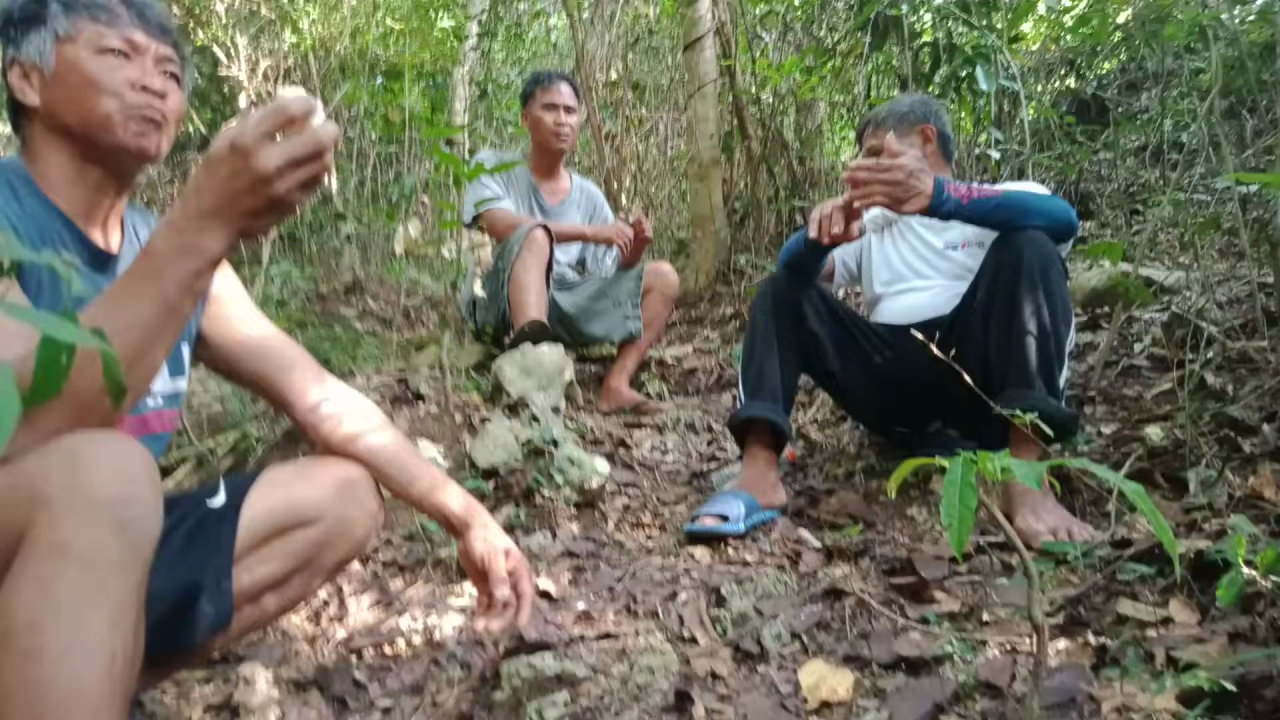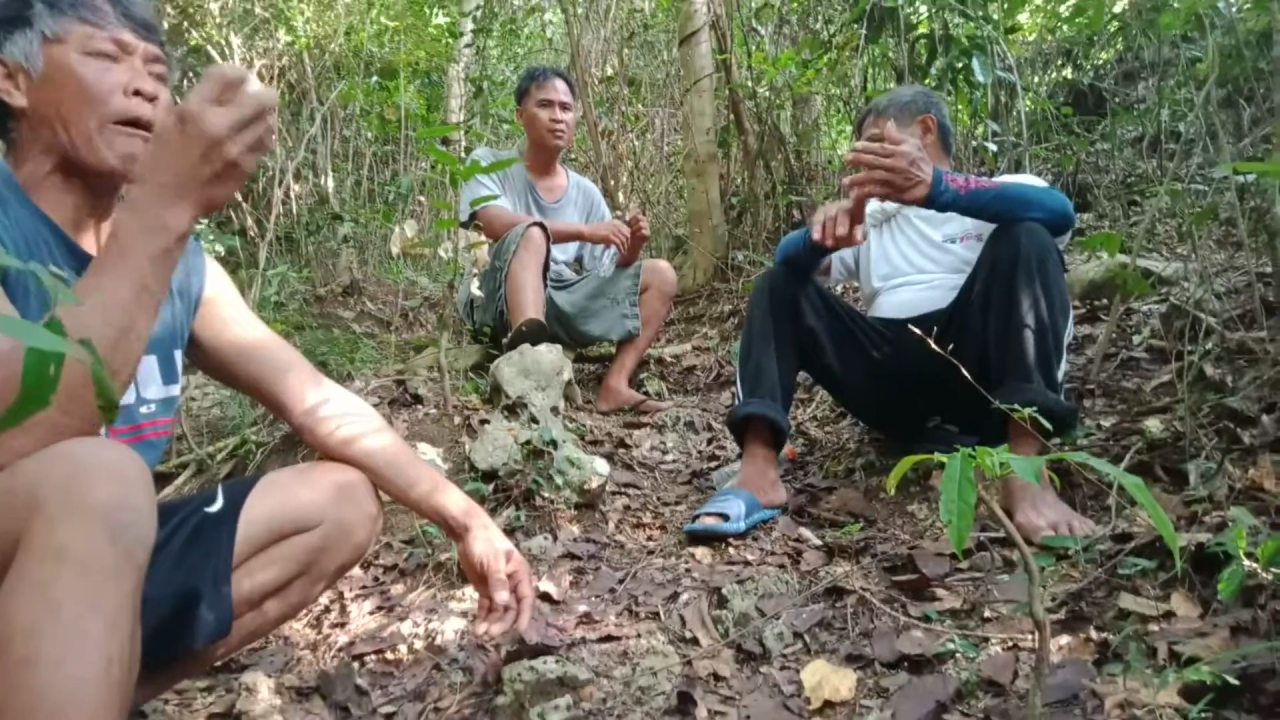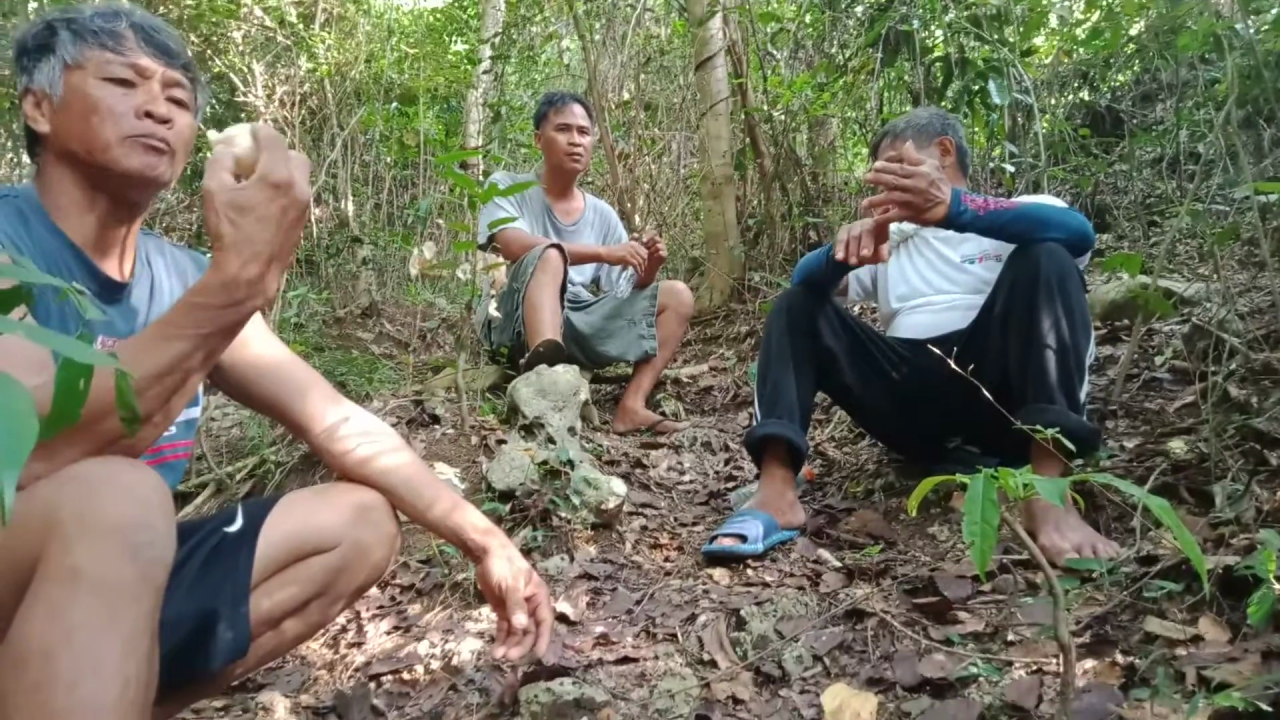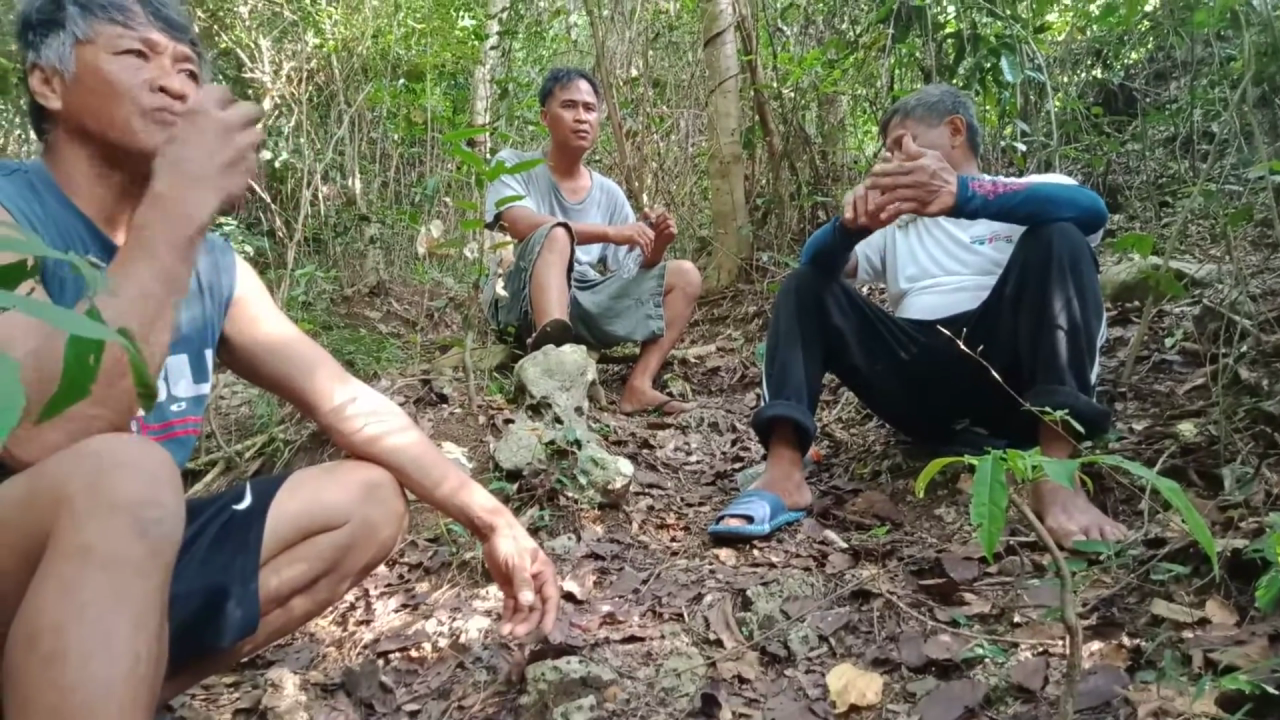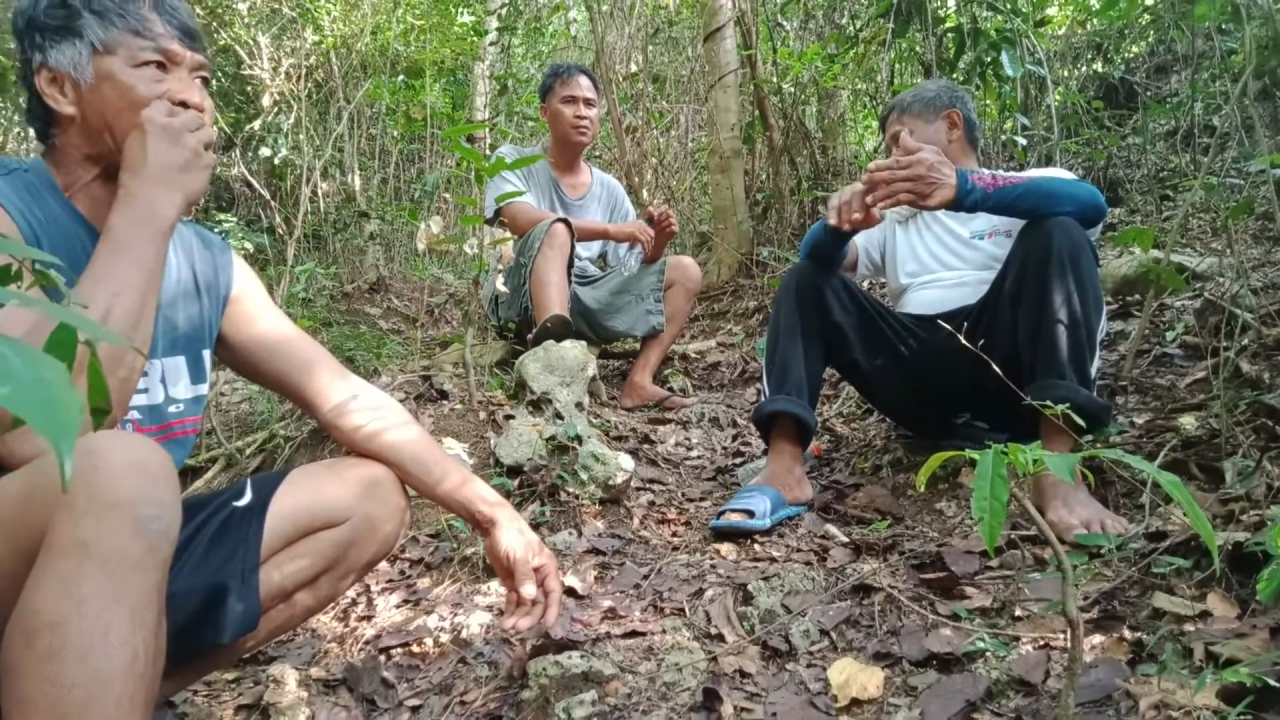
dt=0.7s
person 1, frame 1
left shoulder: (169, 251)
left elbow: (320, 396)
left wrist: (463, 515)
right wrist: (205, 226)
left hip: (102, 552)
left knee: (344, 495)
right knee: (104, 470)
person 1, frame 2
left shoulder: (178, 265)
left elbow: (317, 401)
left wrist: (462, 517)
right wrist: (166, 206)
left hip: (101, 557)
left knee: (341, 502)
right knee: (94, 477)
person 1, frame 3
left shoulder: (184, 277)
left elbow: (336, 420)
left wrist: (481, 538)
right wrist: (242, 277)
left hip: (119, 579)
left knee: (360, 522)
right knee: (116, 498)
person 1, frame 4
left shoulder: (210, 267)
left elbow: (346, 401)
left wrist: (488, 517)
right wrist: (181, 205)
left hip: (124, 562)
left knee: (367, 500)
right knee: (122, 473)
person 1, frame 5
left shoulder: (207, 264)
left elbow: (347, 399)
left wrist: (491, 513)
right wrist: (148, 205)
left hip: (122, 561)
left knee: (370, 498)
right knee: (120, 471)
person 2, frame 1
left shoulder: (1001, 201)
right shoulder: (874, 227)
left elbow: (1061, 219)
right elbow: (792, 266)
left wrist: (936, 195)
right wrist: (823, 233)
left hip: (979, 372)
right hip: (895, 385)
left knee: (1025, 246)
right knee: (781, 290)
left ankle: (1026, 479)
right ankle: (758, 474)
person 2, frame 2
left shoulder: (998, 199)
right shoulder: (872, 220)
left elbow: (1059, 211)
right elbow: (788, 259)
left wrist: (936, 187)
right wrist: (824, 234)
left hip: (977, 366)
right hip: (895, 382)
left knee: (1023, 239)
right knee: (778, 285)
left ankle: (1025, 474)
right ankle: (758, 472)
person 2, frame 3
left shoulder: (1017, 217)
right shoulder: (890, 242)
left elbow: (1078, 232)
right elbow: (805, 278)
left wrist: (952, 207)
right wrist: (844, 250)
left hip: (997, 391)
right hip: (914, 405)
left knee: (1042, 258)
right knee: (796, 306)
left ankle: (1048, 495)
right ankle: (776, 491)
person 2, frame 4
left shoulder: (1030, 193)
right shoulder: (899, 221)
left elbow: (1090, 209)
right elbow: (815, 260)
left wrist: (961, 194)
right wrist: (853, 224)
left hip: (1007, 369)
right hip: (922, 383)
left knee: (1056, 239)
right knee: (804, 286)
left ankle: (1056, 475)
right ankle: (783, 473)
person 2, frame 5
left shoulder: (1028, 191)
right shoulder: (894, 217)
left elbow: (1090, 203)
right elbow: (823, 255)
left wrist: (957, 186)
right wrist: (842, 218)
left hip: (1008, 364)
right hip: (922, 379)
left knee: (1054, 232)
right knee: (807, 280)
left ankle: (1057, 468)
right ankle: (784, 466)
person 3, frame 1
left shoulder: (589, 195)
right shoulder: (493, 166)
left elbow: (613, 276)
right elbow: (499, 225)
left wrist: (633, 252)
right wrist: (588, 232)
left hip: (565, 303)
right hip: (500, 302)
left knee: (663, 277)
right knee: (535, 234)
left ankle: (615, 386)
right ankle: (529, 346)
person 3, frame 2
left shoulder: (586, 192)
right shoulder: (488, 163)
left elbow: (610, 275)
right elbow: (495, 224)
left wrist: (630, 250)
right wrist: (585, 232)
left hip: (562, 304)
right hip: (497, 302)
left knee: (661, 275)
right knee: (532, 232)
left ankle: (615, 385)
right ankle: (527, 347)
person 3, frame 3
left shoulder: (603, 215)
right shoulder: (507, 187)
left elbow: (627, 295)
right elbow: (513, 245)
left wrist: (647, 269)
right wrist: (604, 252)
left hip: (579, 324)
right hip: (515, 323)
left knee: (677, 296)
right knee: (550, 254)
left ankle: (631, 406)
right ankle: (544, 370)
person 3, frame 4
left shoulder: (609, 193)
right shoulder: (513, 164)
left elbow: (634, 275)
right elbow: (520, 225)
left wrist: (655, 248)
right wrist: (610, 233)
left hip: (587, 304)
right hip: (522, 302)
left knee: (685, 276)
right knee: (557, 234)
left ankle: (638, 386)
right ankle: (550, 348)
person 3, frame 5
left shoulder: (610, 189)
right shoulder: (512, 161)
left elbow: (634, 269)
right elbow: (520, 220)
left wrist: (655, 244)
right wrist: (610, 230)
left hip: (587, 299)
right hip: (521, 297)
left knee: (685, 271)
right knee: (557, 229)
left ankle: (639, 382)
right ankle: (551, 343)
